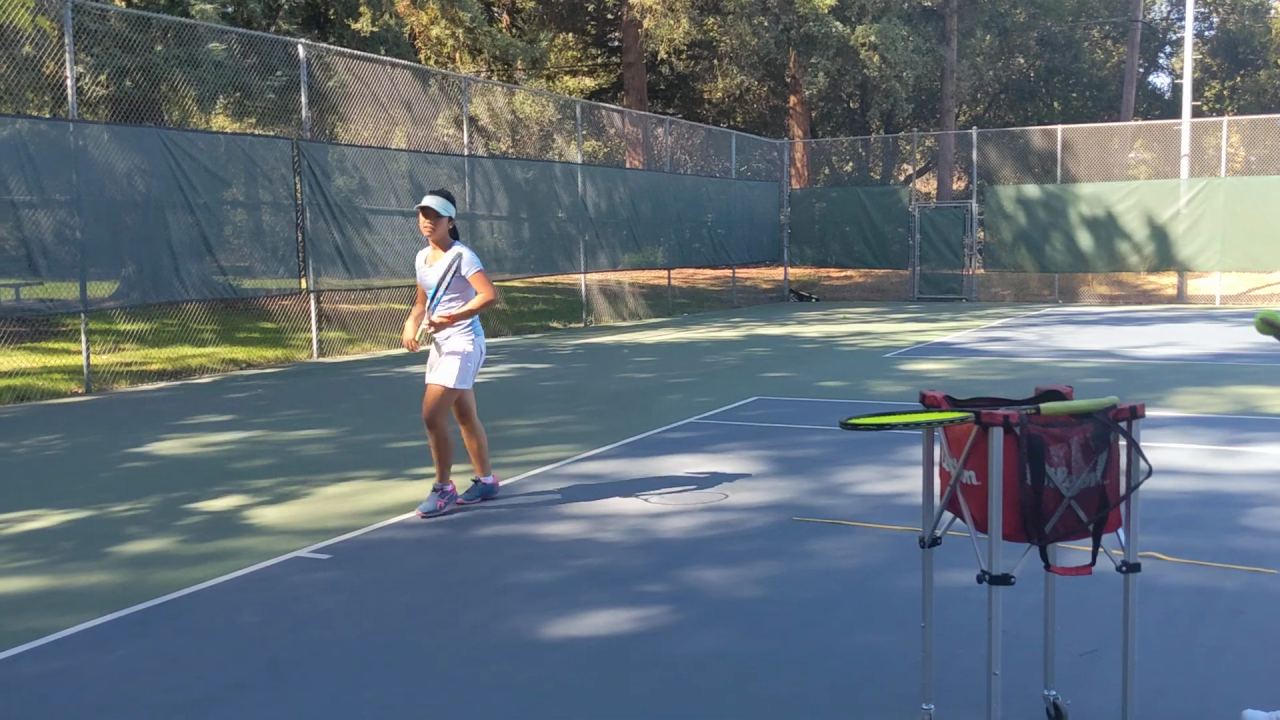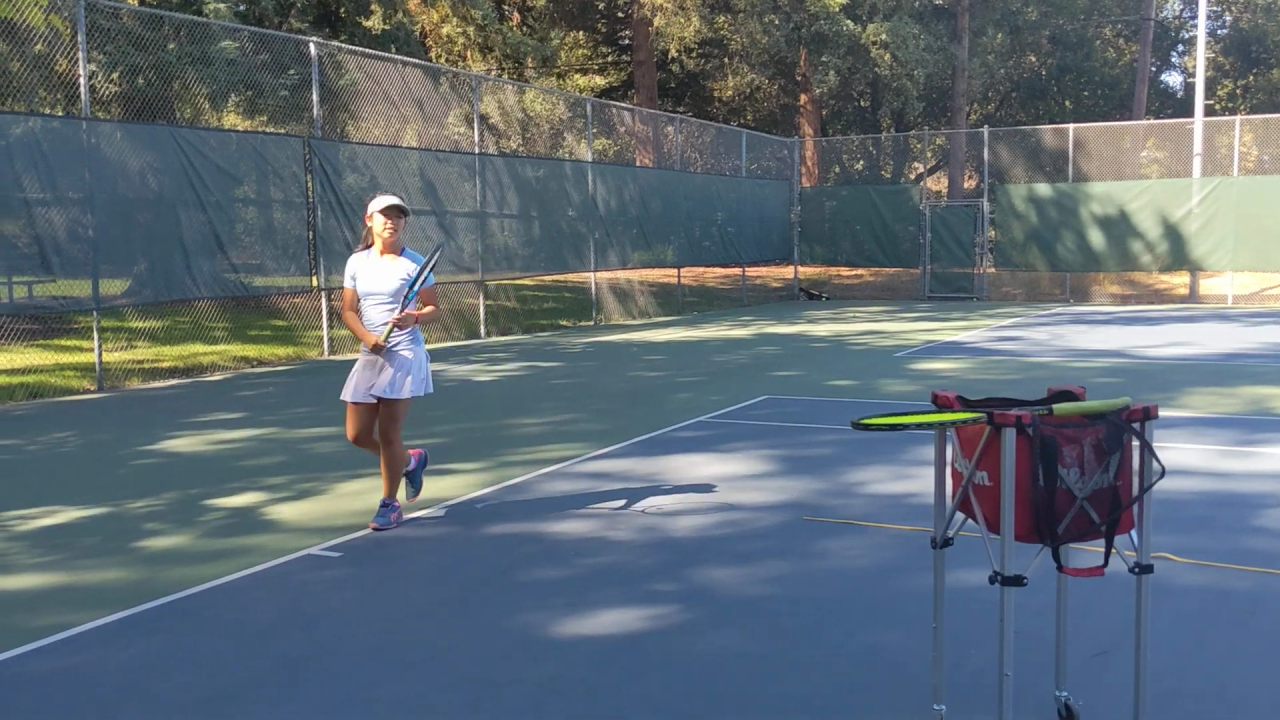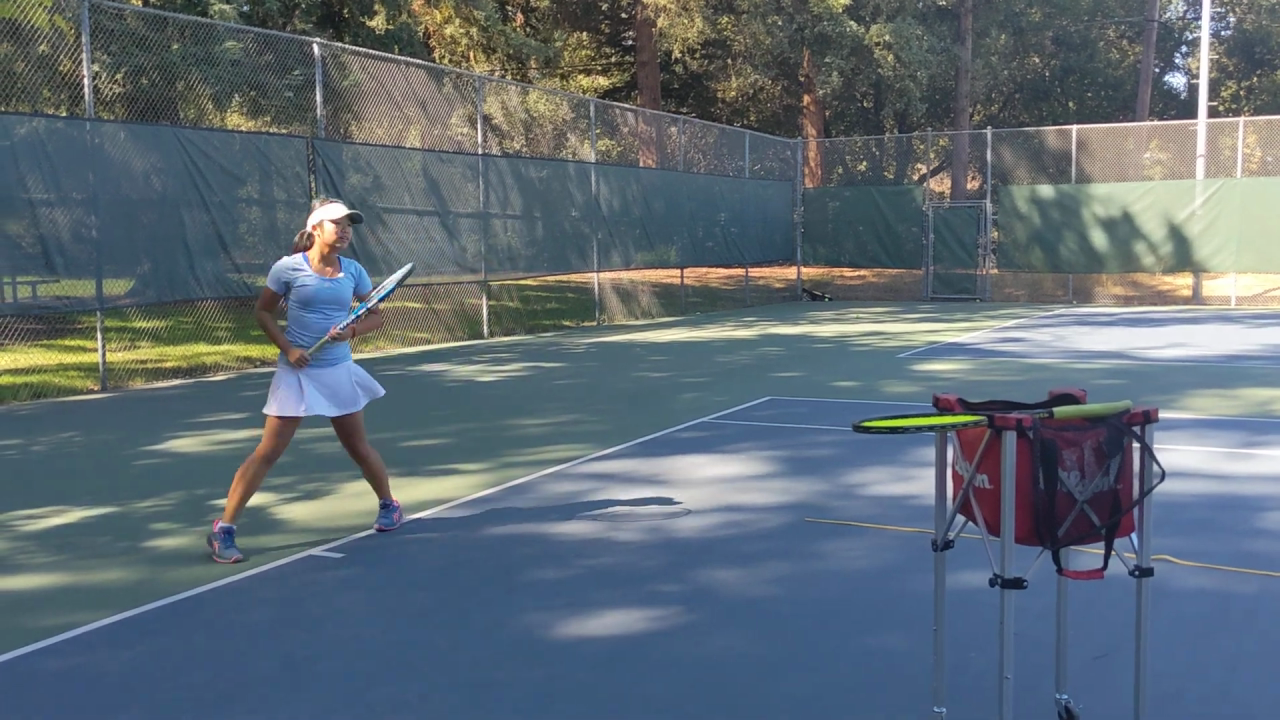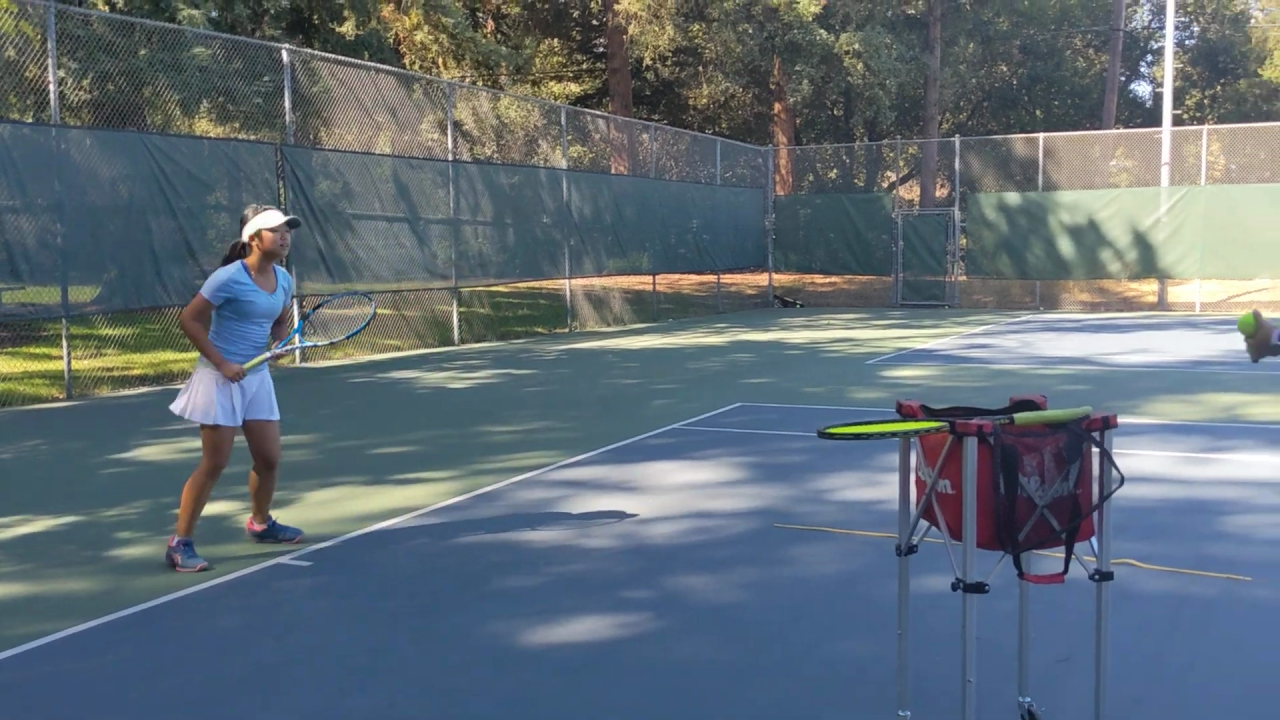
dt=0.3s
person 1, frame 1
left shoulder: (460, 254)
right shoulder: (423, 257)
left elbow: (490, 294)
right elbow: (421, 301)
left wrist: (457, 316)
right wrist: (410, 326)
left hip: (462, 344)
right hip: (442, 346)
left knee: (432, 415)
right knee: (465, 415)
left ankle: (443, 487)
right ankle: (486, 481)
person 1, frame 2
left shoulder: (414, 262)
right shoulder: (356, 262)
left elbow: (434, 308)
right elbow: (348, 310)
left wrist: (413, 318)
right wrist: (365, 335)
left hip: (405, 356)
right hip: (371, 356)
left knee: (389, 432)
right knee: (357, 435)
left ankle: (390, 503)
right ankle: (412, 461)
person 1, frame 3
left shoulder: (354, 271)
right shoulder: (288, 268)
left elbow: (374, 316)
right elbow: (262, 310)
left wrist: (350, 330)
right wrist: (287, 348)
left hip: (338, 369)
right hip: (297, 372)
left knee: (358, 447)
right knee: (268, 452)
left ankle: (388, 505)
right ankle: (223, 528)
person 1, frame 4
left shoulder: (284, 279)
right shoulder: (228, 277)
right elbow: (189, 321)
left wrist: (281, 340)
right wrist: (221, 363)
left hip: (256, 377)
right hip: (220, 377)
left knee: (269, 458)
right knee: (215, 463)
left ankle: (261, 523)
right ankle: (181, 542)
